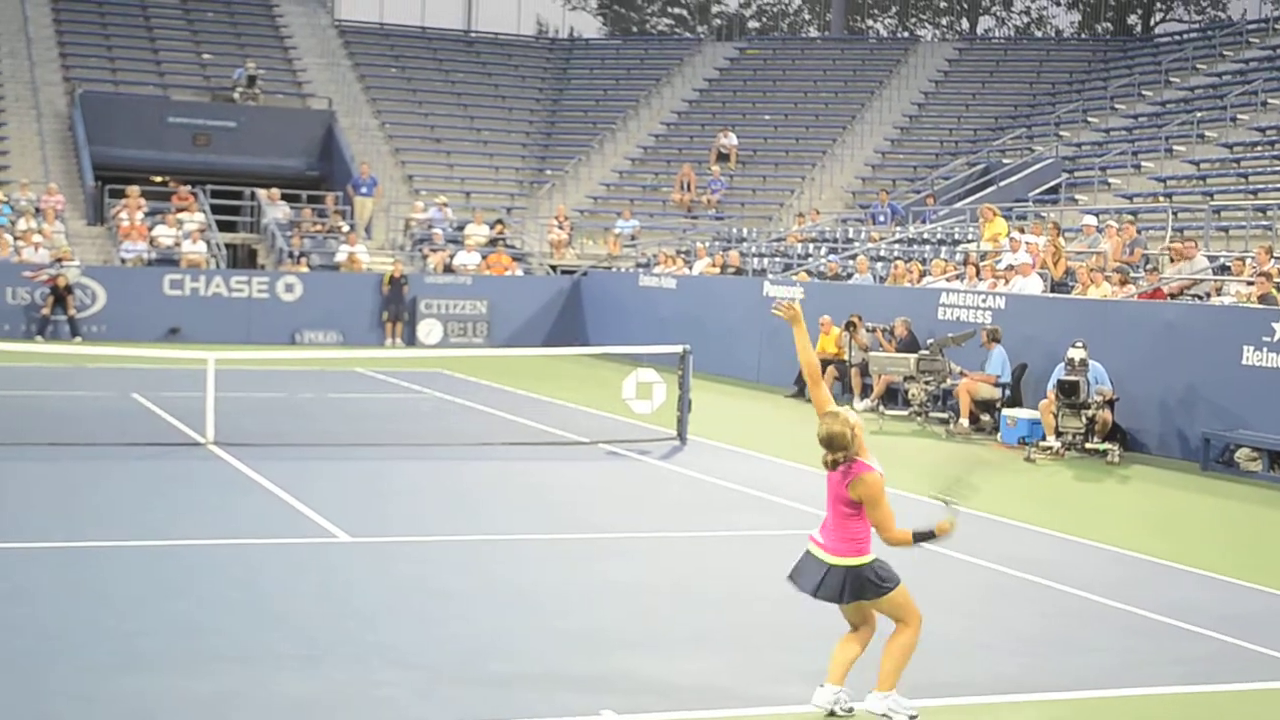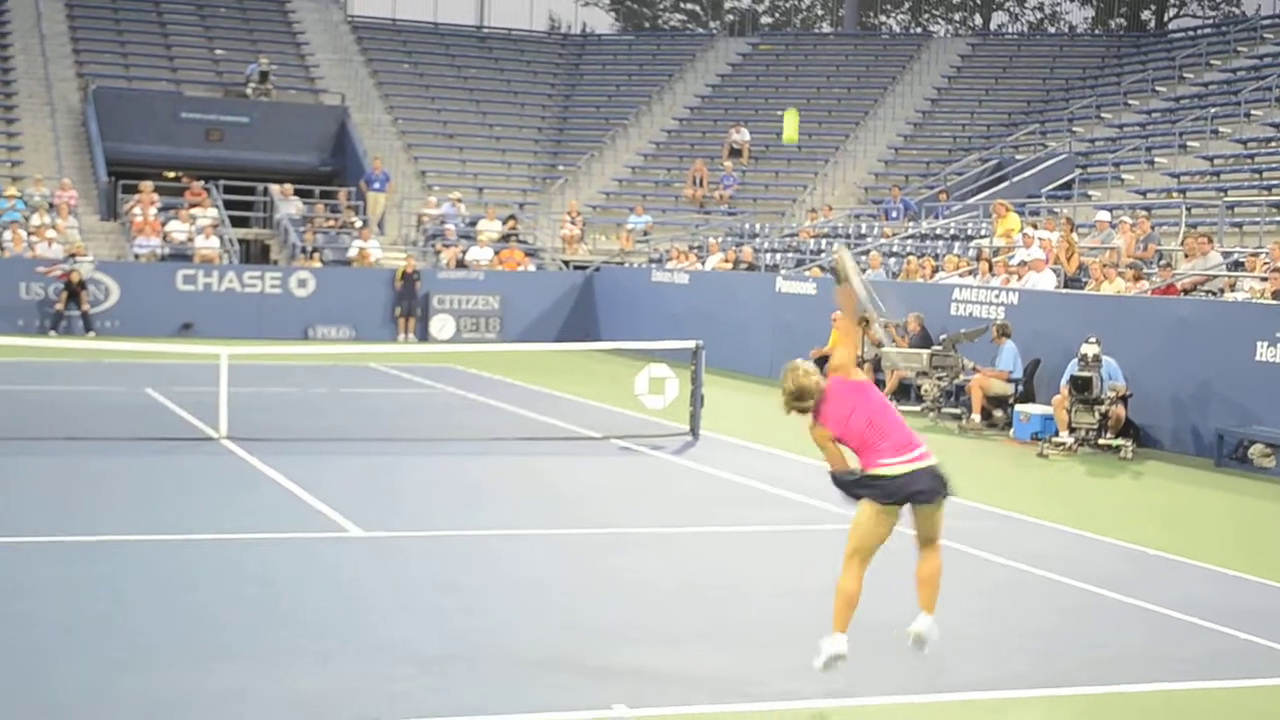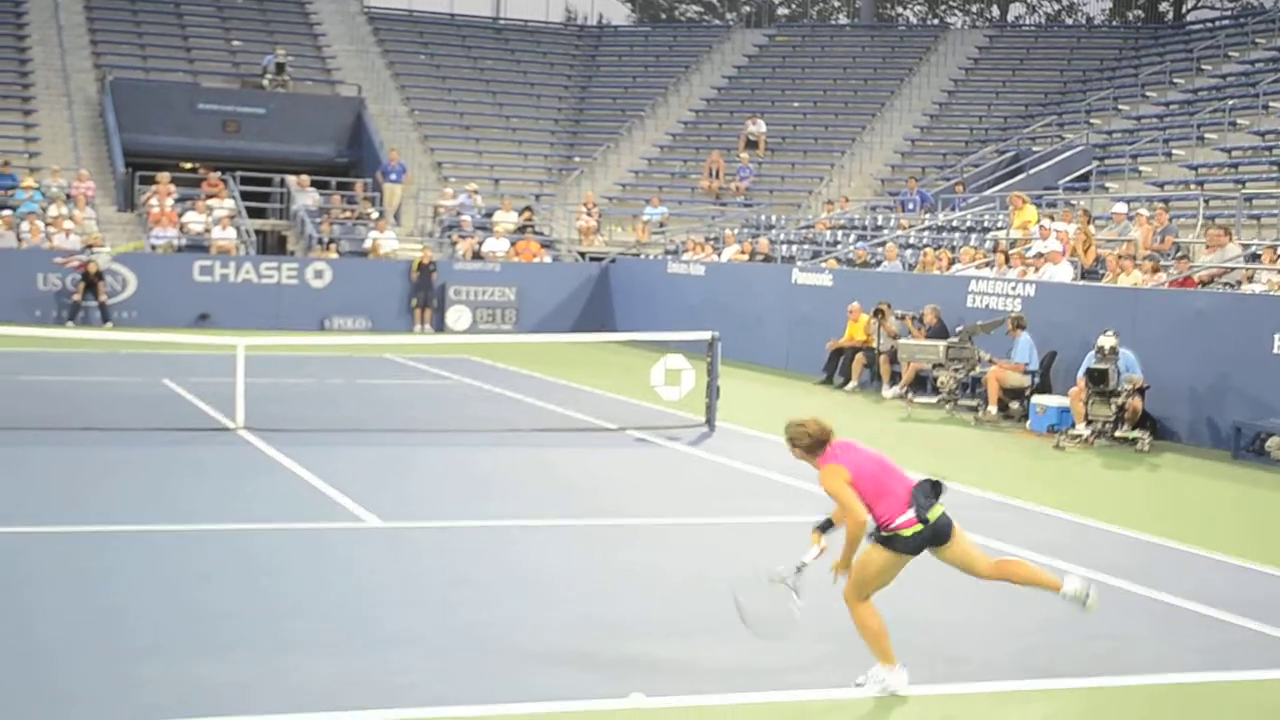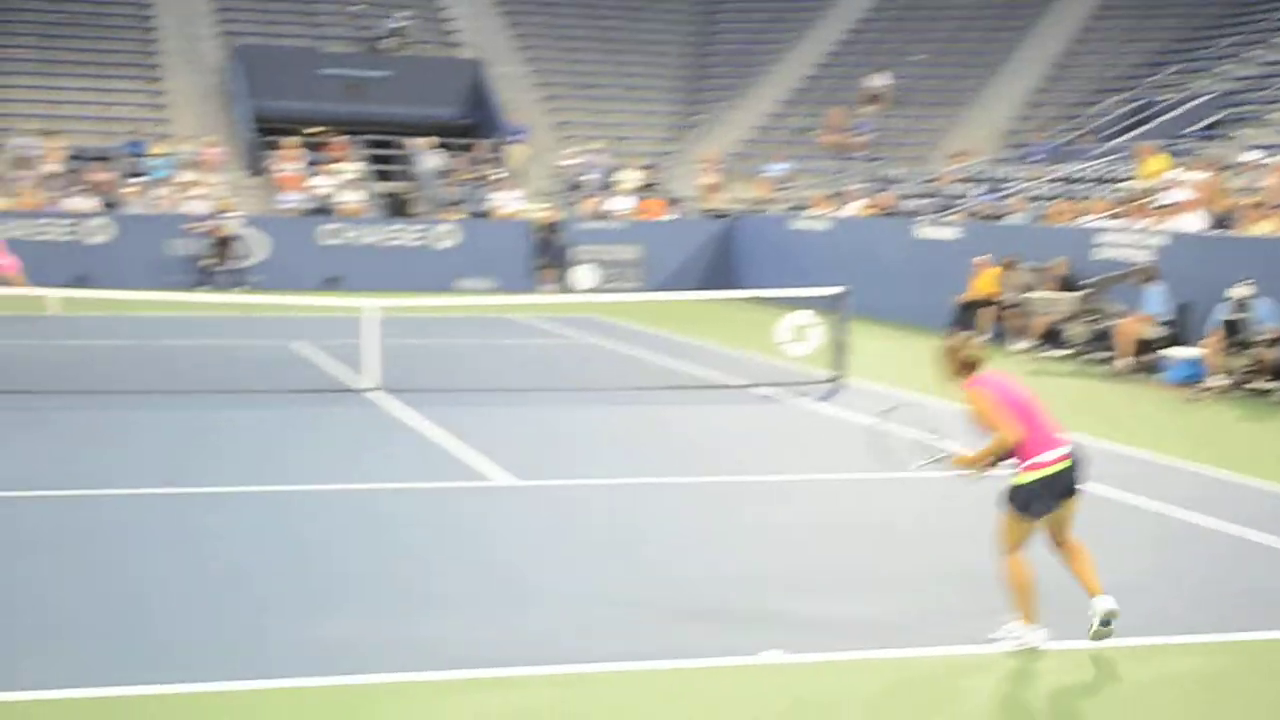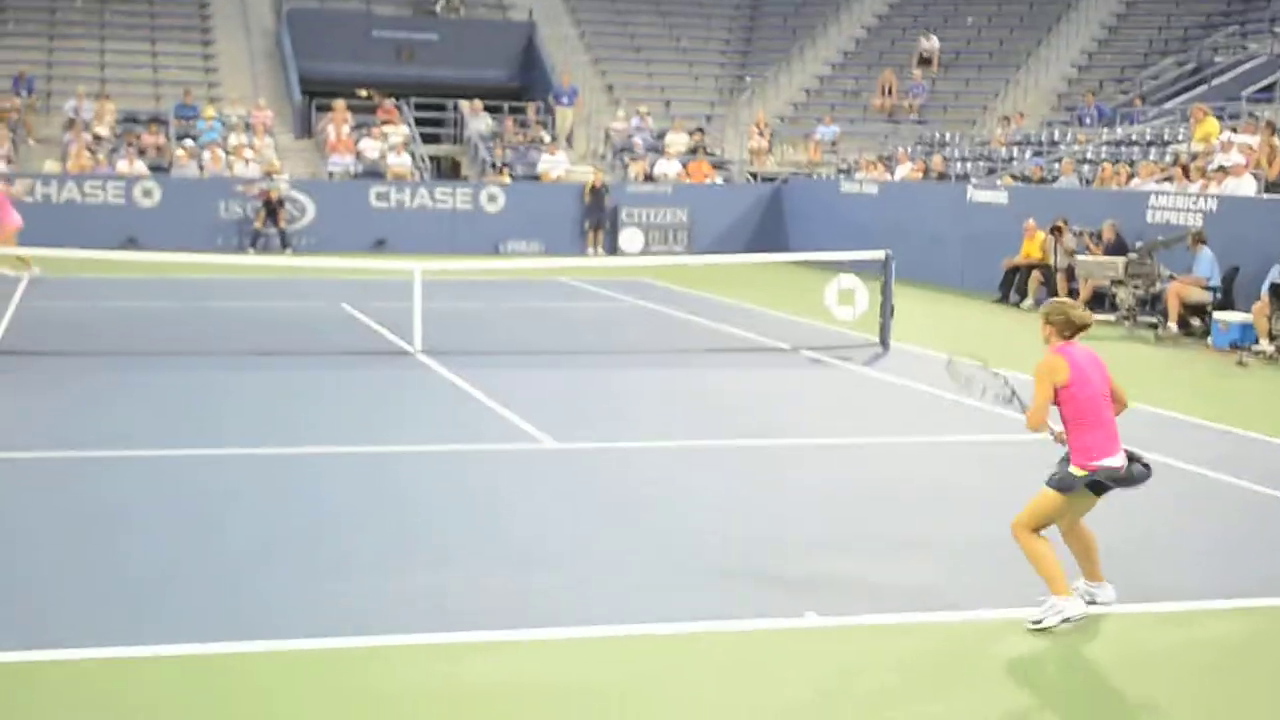
dt=0.3s
person 1, frame 1
left shoulder: (835, 436)
right shoulder: (866, 478)
left elbow: (813, 378)
right elbow: (891, 532)
left wrist: (799, 326)
right wrist: (934, 534)
left hip: (823, 557)
right hip: (851, 565)
left knee: (859, 630)
right knee: (909, 621)
person 1, frame 2
left shoulder: (819, 429)
right shoulder: (842, 376)
left elbow: (842, 472)
right elbow: (848, 324)
left hip: (884, 481)
right hip: (920, 471)
left knee: (853, 560)
right knee: (930, 545)
left ankle: (837, 639)
right ankle: (924, 620)
person 1, frame 3
left shoulder: (829, 472)
right shoulder: (845, 446)
left elbow: (859, 520)
left wrist: (845, 560)
right wrist: (823, 526)
left hip: (905, 528)
right hip: (928, 510)
left knee: (854, 595)
right knee: (986, 567)
left ankle: (889, 671)
right ankle: (1067, 585)
person 1, frame 4
left shoulder: (976, 392)
right shoulder: (1001, 379)
left elbow: (1012, 436)
left wrist: (976, 460)
right wrist: (990, 457)
left hip: (1040, 471)
right hip: (1064, 459)
left knee: (1011, 548)
right knee: (1063, 539)
left ankle: (1029, 628)
right ankle: (1100, 600)
person 1, frame 5
left shoulder: (1051, 363)
right shoulder: (1092, 356)
left elbow: (1036, 423)
right elbow: (1121, 402)
left wrist: (1034, 417)
left hip: (1090, 469)
right hip: (1117, 464)
left knee: (1023, 527)
right knee: (1067, 520)
left ankle: (1065, 600)
right ankle: (1096, 583)
